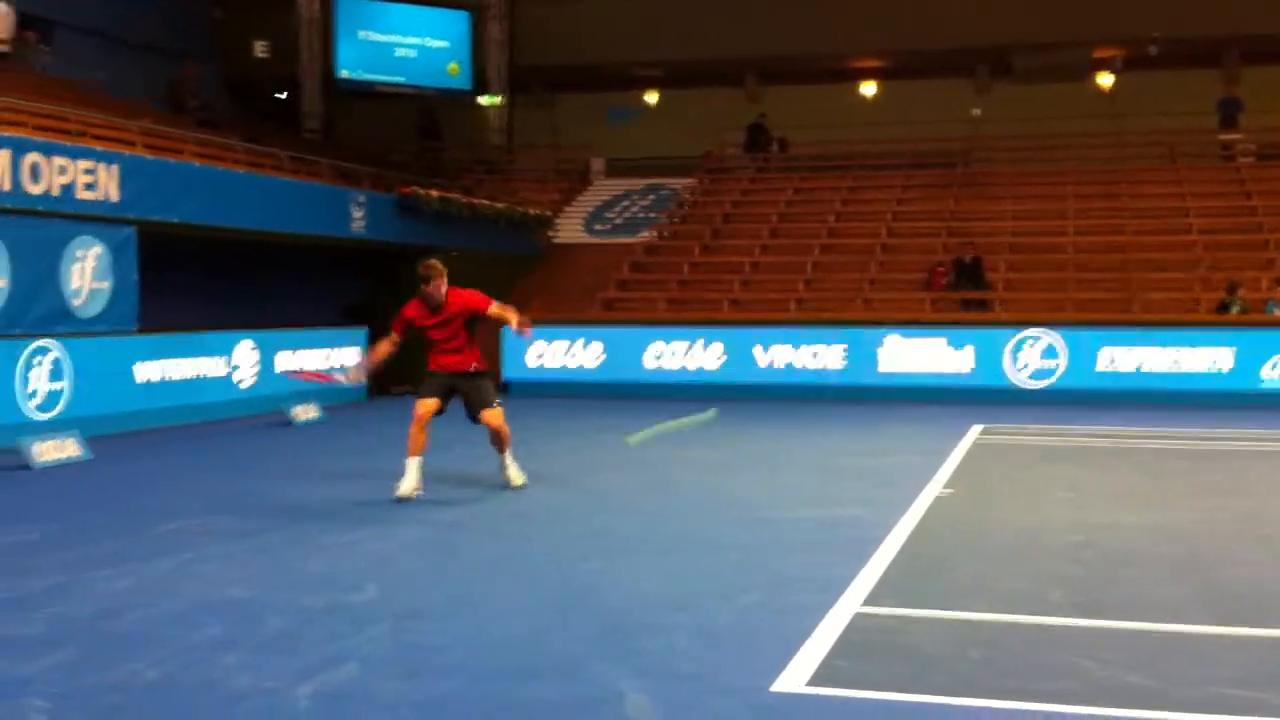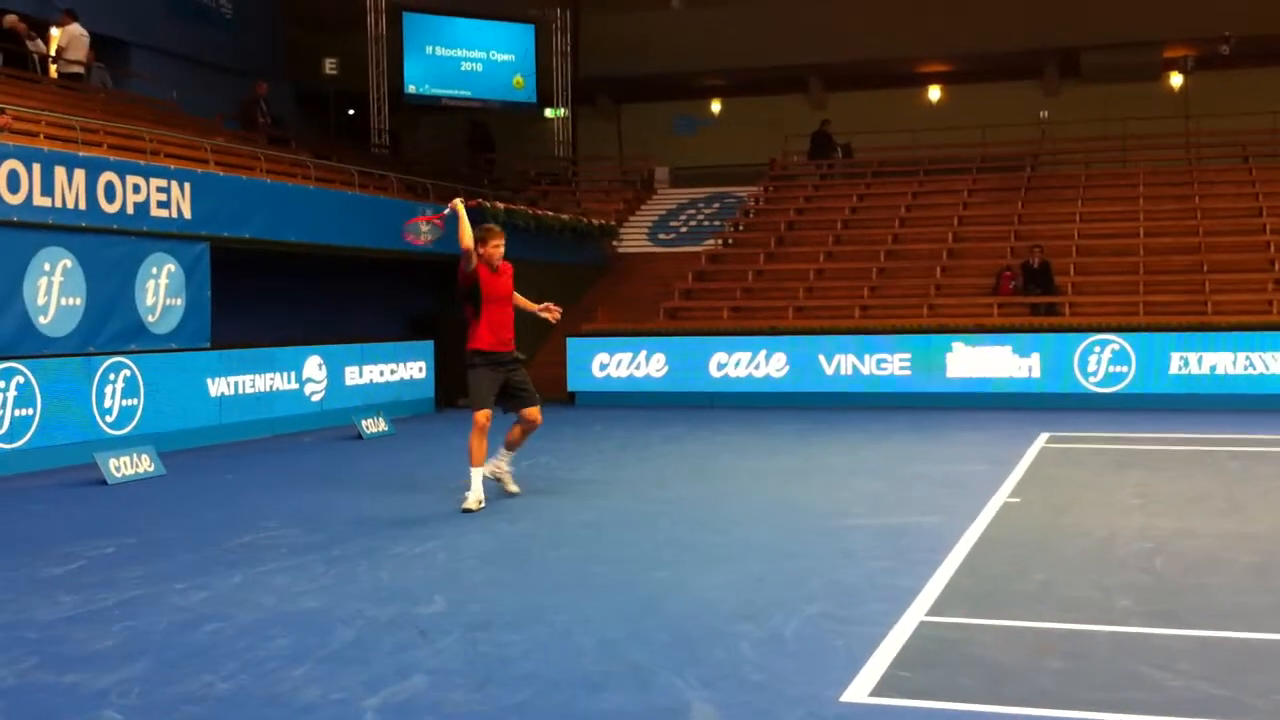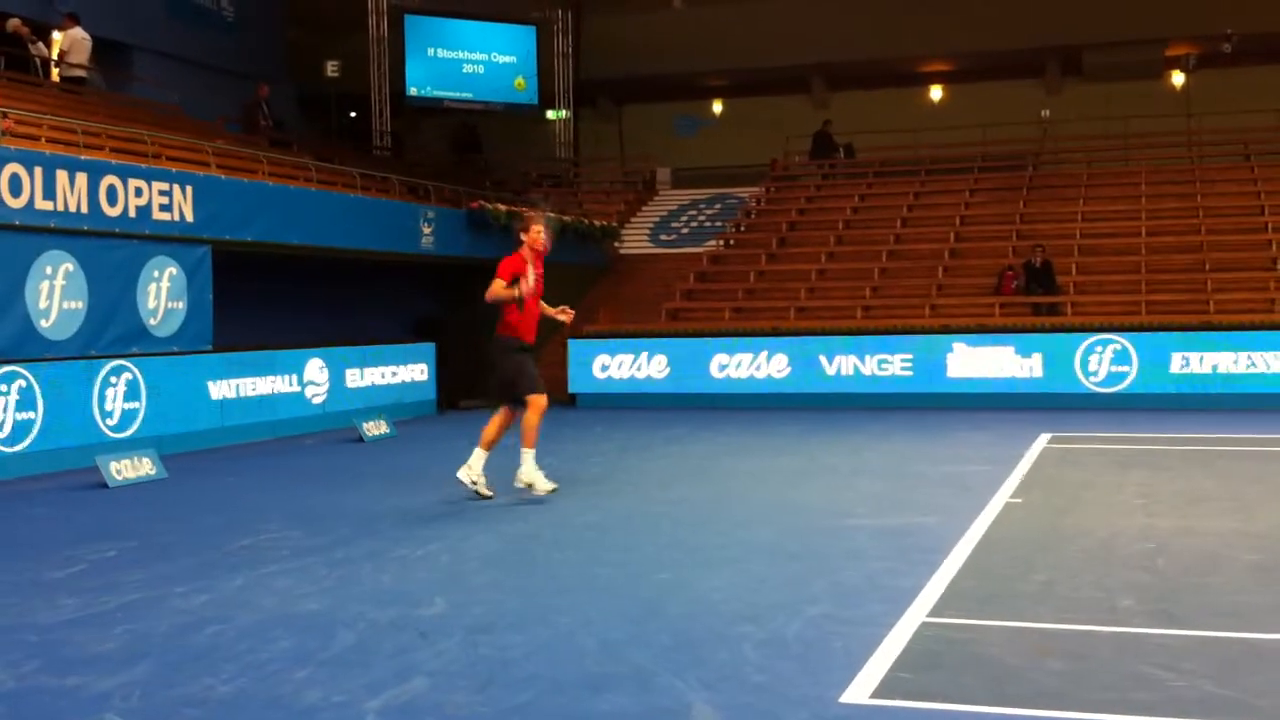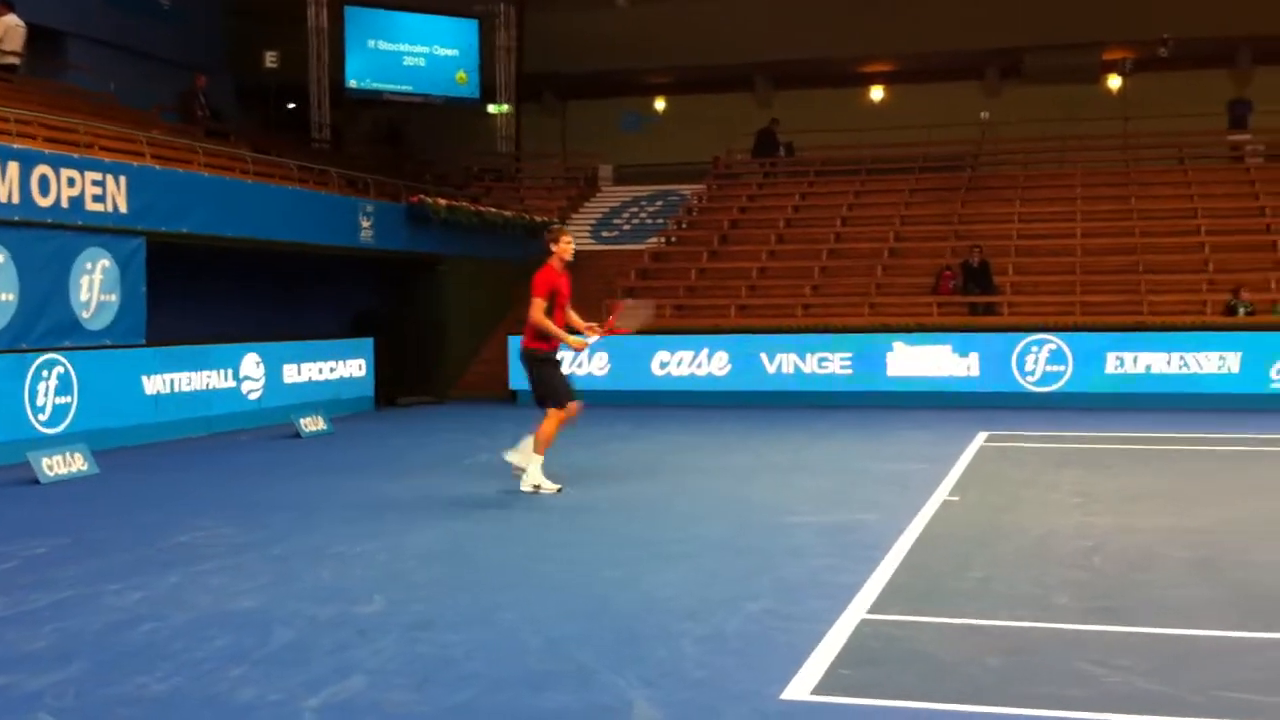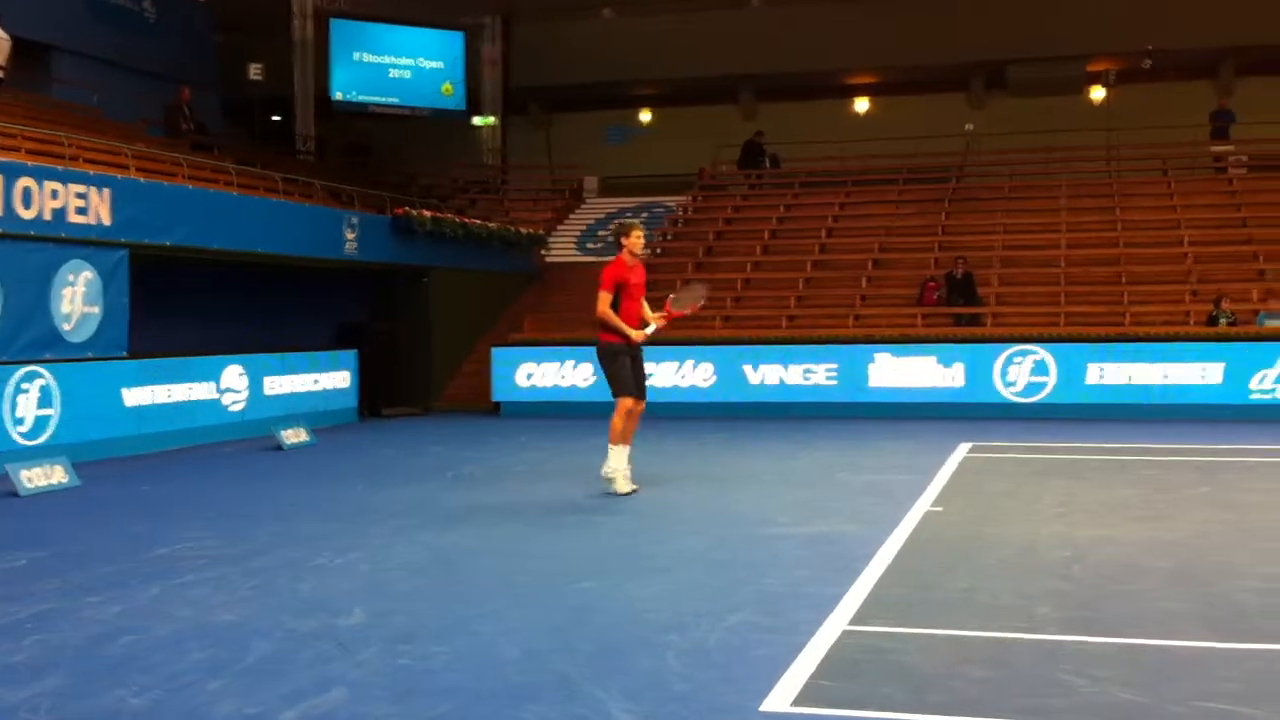
dt=0.5s
person 1, frame 1
left shoulder: (464, 298)
right shoulder: (410, 312)
left elbow: (499, 311)
right elbow: (392, 342)
left wrist: (514, 320)
right wrist: (367, 365)
left hip: (471, 371)
right hip: (437, 372)
left knee: (496, 423)
right knee: (421, 412)
left ankle: (507, 464)
right ankle: (411, 478)
person 1, frame 2
left shoulder: (506, 269)
right shoulder: (470, 271)
right elbow: (465, 247)
left wrist: (537, 309)
right wrist: (460, 211)
left hip: (509, 358)
right hip: (481, 360)
left knee: (532, 418)
right knee: (481, 420)
left ankle: (498, 465)
right ankle: (476, 490)
person 1, frame 3
left shoulder: (538, 266)
right shoulder: (512, 262)
right elbow: (490, 295)
left wrist: (553, 312)
right wrist: (516, 291)
left hip: (520, 345)
right hip: (510, 343)
left knee: (508, 410)
right knee: (538, 401)
left ankle: (472, 470)
right ankle: (528, 470)
person 1, frame 4
left shoulder: (562, 275)
right shoulder: (545, 276)
right elbow: (536, 316)
left wrist: (583, 326)
right wrist: (567, 338)
left hip: (544, 353)
right hip: (537, 352)
left knee: (571, 408)
right knee: (556, 412)
left ankle: (523, 454)
right ankle: (533, 476)
person 1, frame 5
left shoulder: (640, 268)
right shoulder: (613, 270)
right elbow: (602, 310)
left wrist: (651, 317)
right wrist: (629, 331)
left hip: (632, 345)
right hip: (613, 345)
left knee: (638, 405)
right knee: (625, 404)
left ankle: (615, 465)
right ankle: (616, 464)
